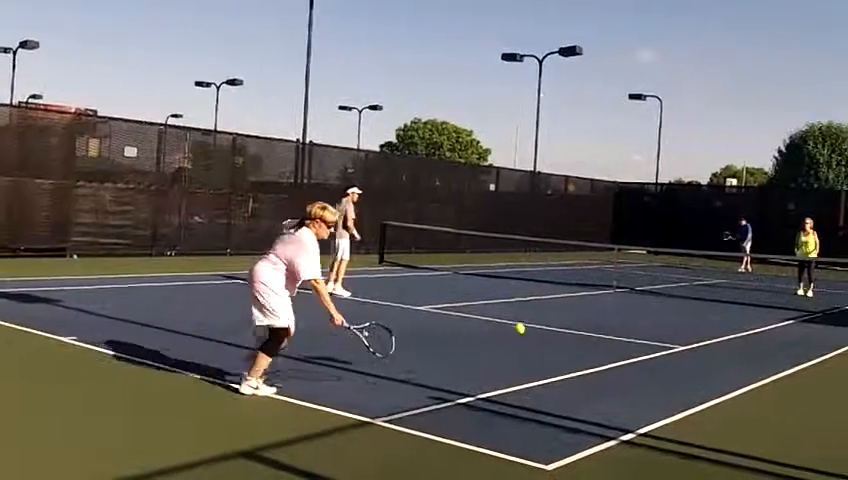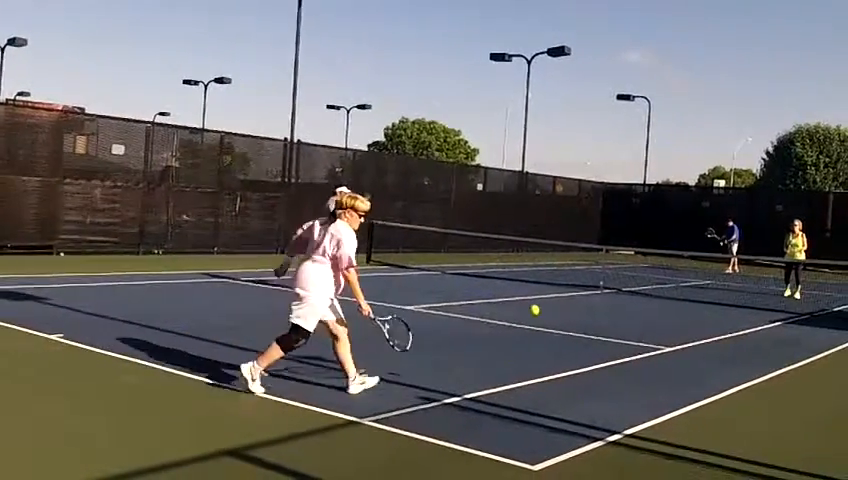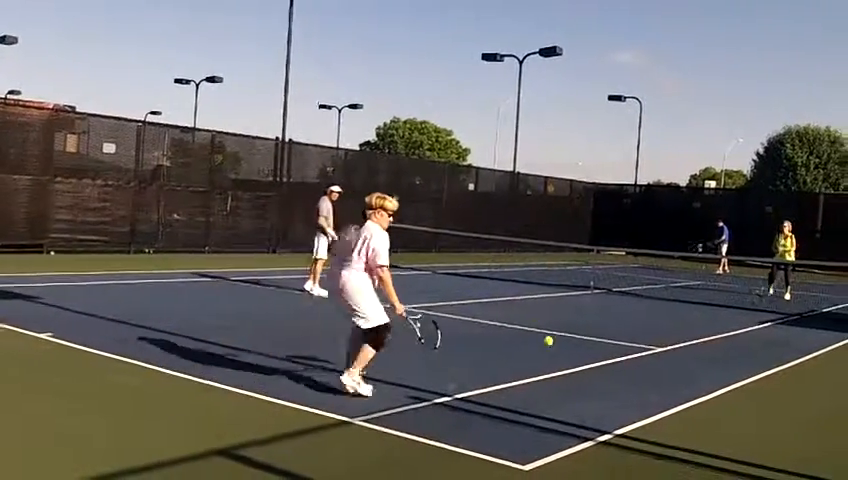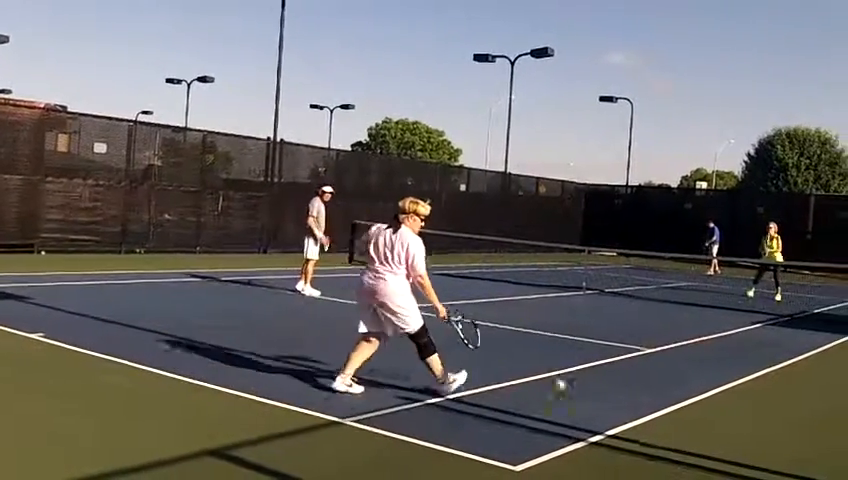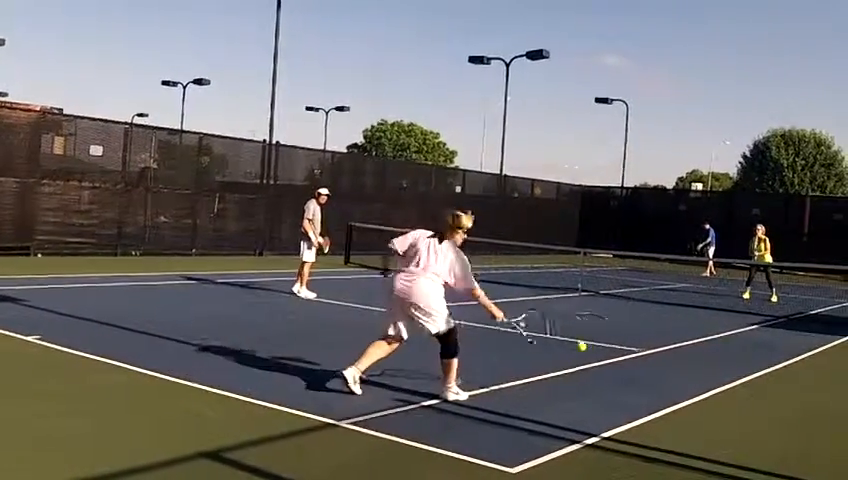
dt=0.2s
person 1, frame 1
left shoulder: (297, 230)
right shoulder: (307, 243)
right elbow: (315, 281)
right wrist: (333, 311)
left hip: (270, 282)
right hip: (268, 283)
left knee: (286, 329)
right knee: (279, 334)
left ankle: (256, 372)
right ankle: (251, 382)
person 1, frame 2
left shoulder: (320, 224)
right shoulder: (346, 234)
left elbow: (296, 243)
right elbow: (348, 271)
right wrist: (361, 301)
left hip: (321, 287)
right hip: (315, 285)
left knee: (340, 330)
right knee: (299, 334)
left ankle: (354, 379)
right ankle: (254, 368)
person 1, frame 3
left shoulder: (353, 230)
right shoulder: (378, 235)
left elbow: (338, 252)
right elbow: (381, 271)
right wrist: (395, 301)
left hip: (343, 283)
right hip: (357, 286)
left knee: (361, 333)
right knee: (382, 332)
left ankle: (353, 377)
right ankle: (352, 374)
person 1, frame 4
left shoulder: (378, 229)
right shoulder: (413, 241)
left elbow: (360, 248)
right elbow: (420, 277)
right wrist: (437, 305)
left hip: (369, 286)
right hip: (392, 291)
left knee: (371, 338)
right knee: (420, 336)
left ankle: (343, 378)
right ankle: (443, 380)
person 1, frame 5
left shoulder: (420, 235)
right shoulder: (456, 255)
left elbow: (394, 247)
right elbow: (473, 289)
right wrist: (492, 308)
left hip: (401, 289)
right hip: (424, 293)
left knee: (391, 340)
right knee: (449, 338)
left ankle: (354, 370)
right ankle: (450, 388)
